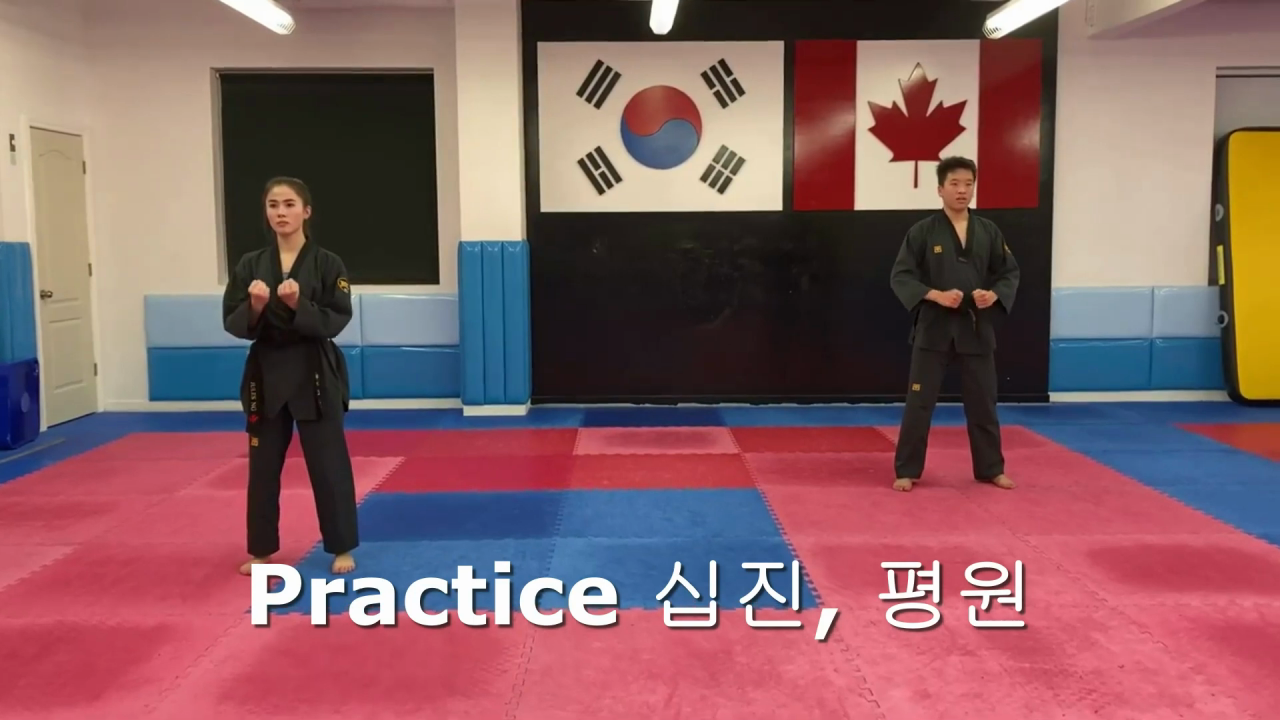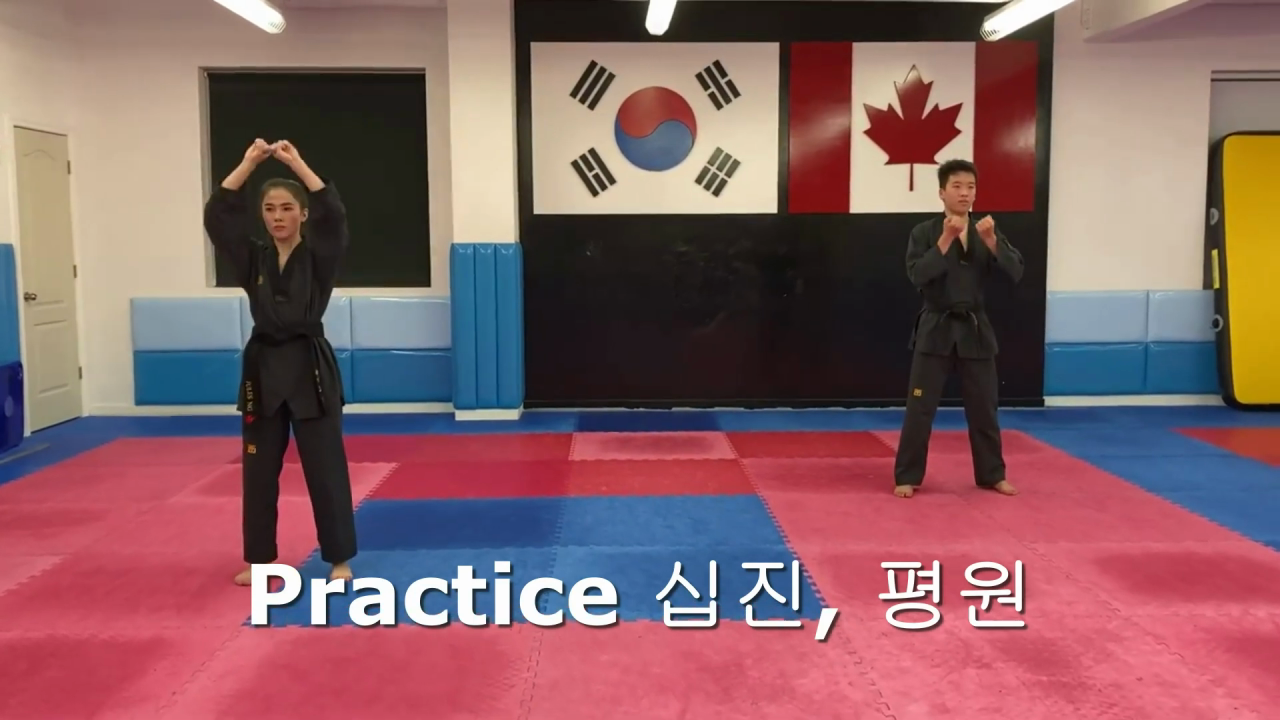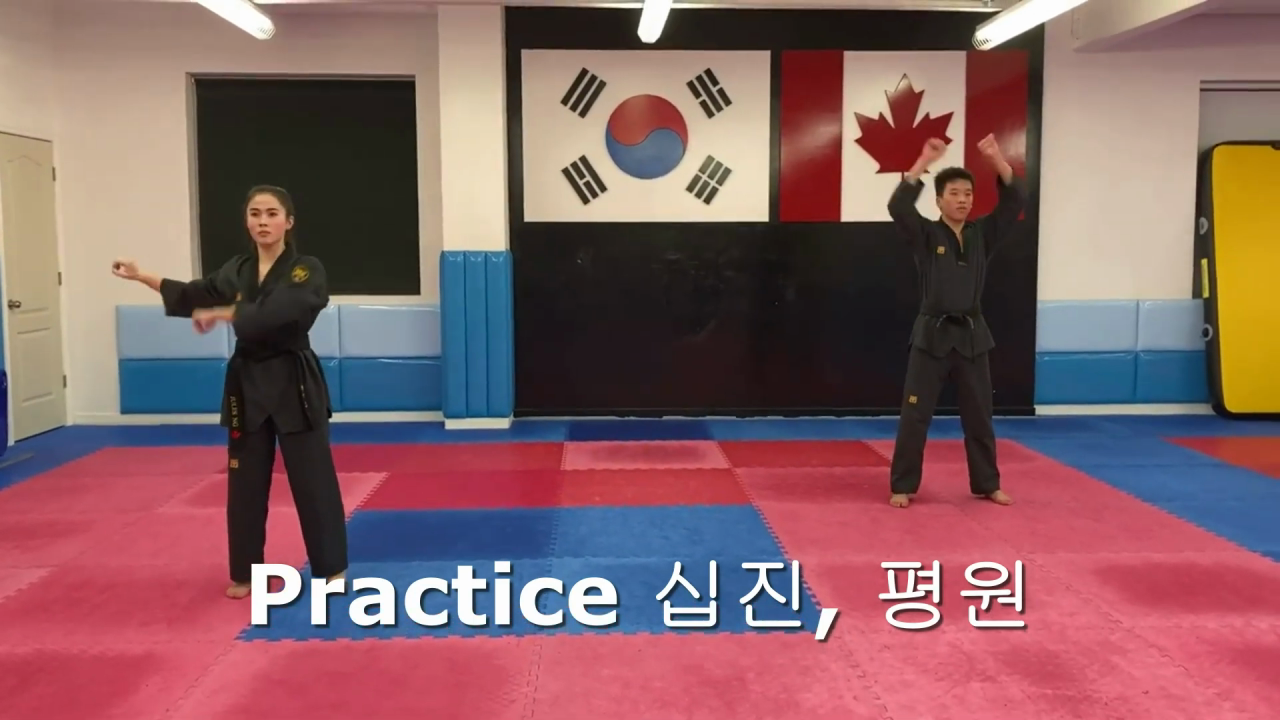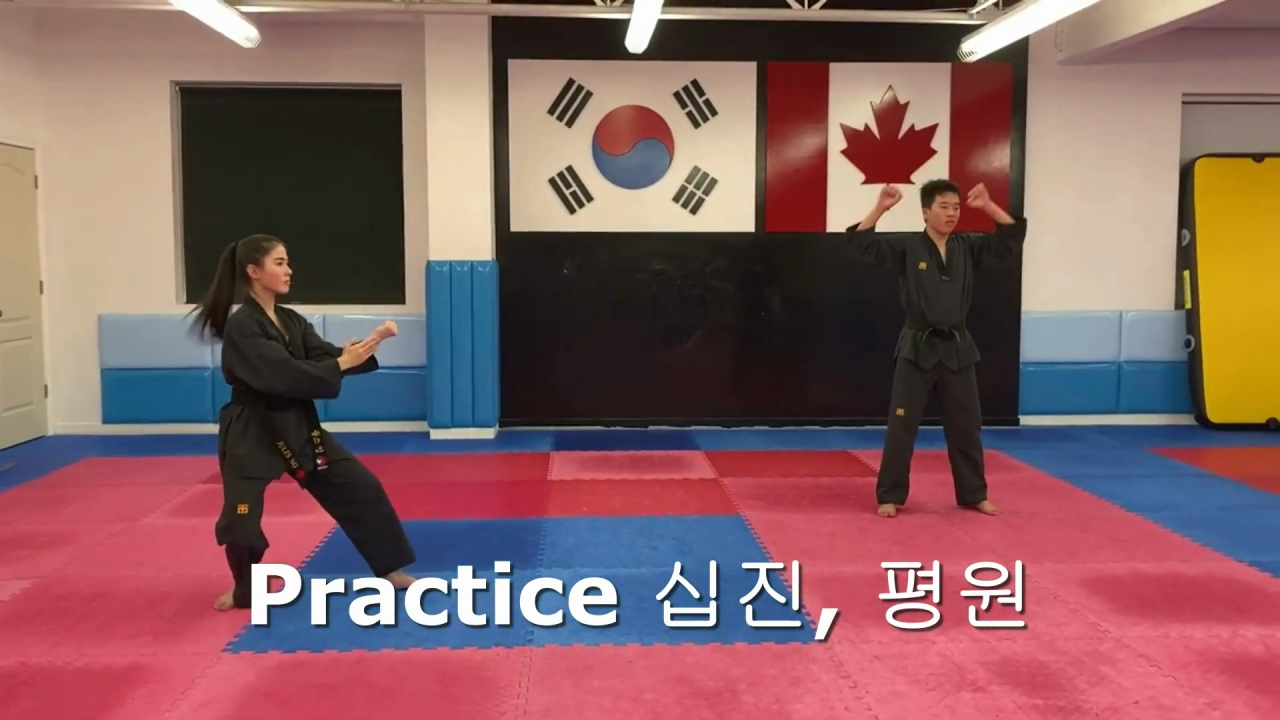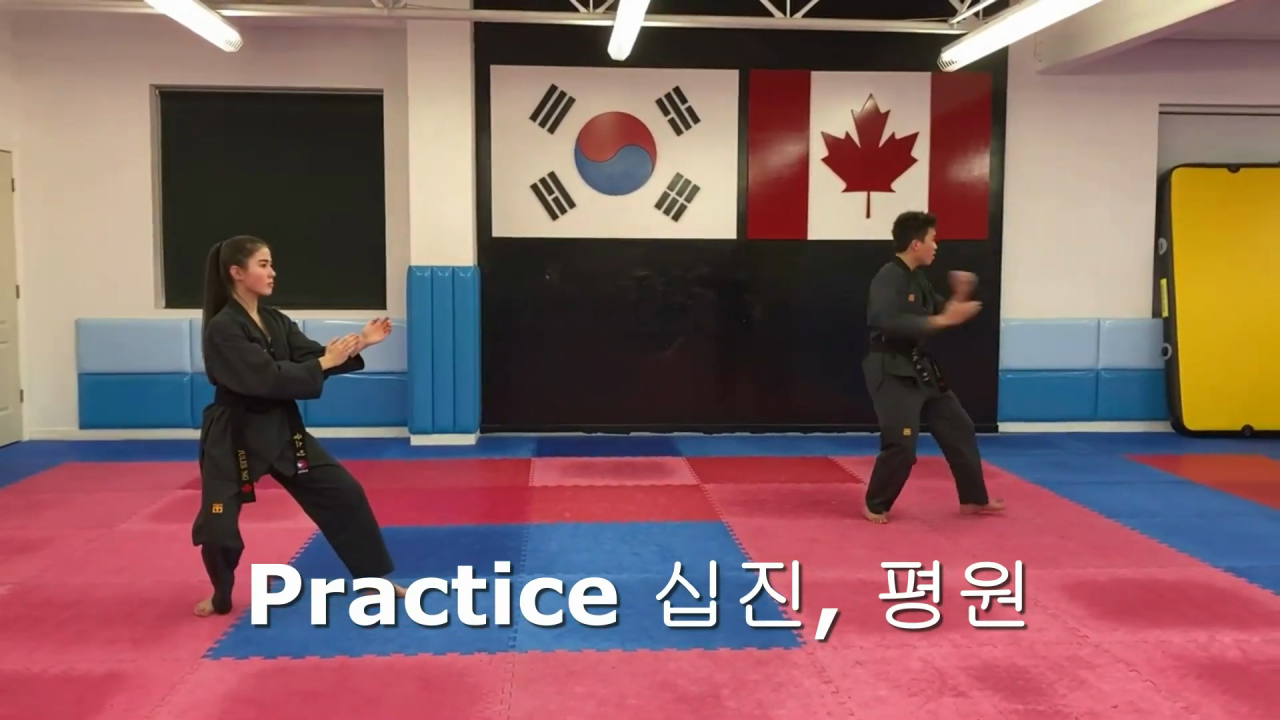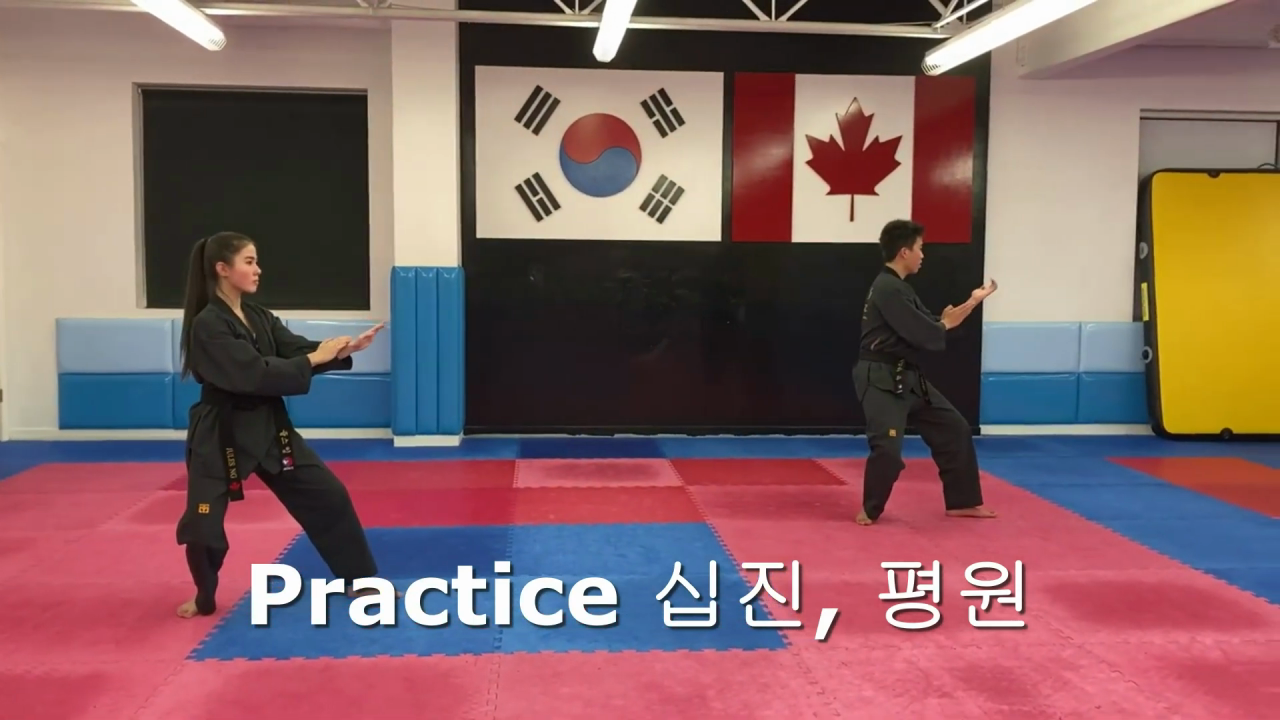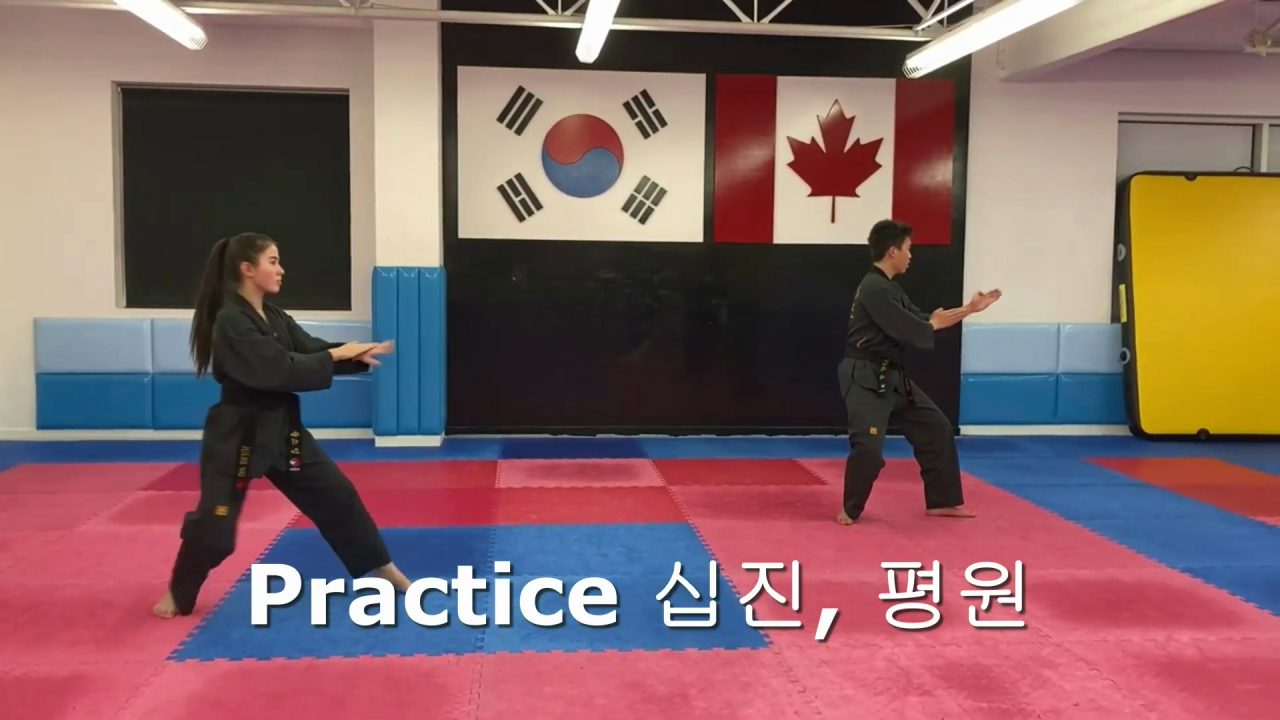
dt=0.7s
person 1, frame 1
left shoulder: (327, 264)
right shoulder: (251, 265)
left elbow: (338, 319)
right elbow: (232, 320)
left wrist: (300, 305)
right wrist: (252, 308)
left hip: (315, 370)
right hip: (266, 371)
left knee: (328, 463)
right knee: (263, 465)
left ankle: (341, 547)
right ankle: (261, 549)
person 1, frame 2
left shoulder: (318, 257)
right shoulder: (252, 258)
left elbow: (332, 215)
right elbow: (220, 214)
left wrist: (298, 165)
right wrist: (248, 164)
left hip: (311, 370)
right hip: (263, 370)
left knee: (325, 469)
right knee: (259, 471)
left ankle: (339, 558)
right ankle: (258, 558)
person 1, frame 3
left shoulder: (305, 270)
right shoulder: (234, 271)
left elbow: (285, 309)
right elbow: (194, 294)
left wrist: (224, 315)
right wrist: (142, 275)
left hip: (295, 381)
right hip: (248, 382)
left knee: (314, 479)
right knee: (246, 483)
left ankle: (332, 569)
right ankle: (246, 573)
person 1, frame 4
left shoulder: (291, 320)
right shoulder: (241, 327)
left elbow: (327, 359)
right elbow: (287, 377)
left wrist: (369, 343)
right wrist: (342, 363)
left hip: (298, 425)
right hip: (251, 434)
left knee: (362, 488)
right knee: (241, 525)
left ankle: (392, 570)
right ankle: (242, 590)
person 1, frame 5
left shoulder: (277, 321)
right shoulder: (223, 329)
left elbow: (312, 359)
right elbow: (267, 378)
left wrist: (357, 344)
right wrist: (325, 362)
left hip: (282, 429)
right hip: (235, 435)
left knee: (344, 493)
right knee: (217, 524)
left ankle: (373, 577)
right ankle: (222, 596)
person 1, frame 6
left shoulder: (259, 317)
right shoulder: (208, 325)
left elbow: (296, 351)
right elbow: (254, 374)
left wrist: (343, 350)
right wrist: (315, 359)
left hip: (269, 426)
right hip: (221, 433)
left knee: (328, 494)
right knee: (204, 524)
left ankle: (358, 580)
right ankle: (205, 596)
person 1, frame 7
left shoulder: (274, 317)
right shoulder: (232, 322)
left elbow: (310, 352)
right elbow: (277, 370)
left wrist: (354, 356)
right wrist: (335, 356)
left hip: (281, 426)
right hip: (238, 431)
left knee: (335, 493)
right knee: (214, 522)
left ankle: (379, 569)
right ankle: (180, 596)
person 2, frame 1
left shoulder: (989, 231)
right shoulder: (922, 231)
left elbow: (1010, 272)
right elbow: (900, 276)
left wrist: (995, 294)
right wrist: (935, 295)
left hip: (977, 325)
right hip: (934, 325)
left knee: (983, 402)
right knee: (920, 401)
left ankle: (991, 468)
right ankle: (907, 471)
person 2, frame 2
left shoulder: (987, 233)
right shoulder: (924, 232)
left elbow: (1016, 270)
right elbow: (917, 274)
left wrist: (991, 242)
right wrist: (946, 241)
left hip: (975, 328)
right hip: (936, 328)
left knee: (984, 407)
right knee: (920, 407)
left ankle: (992, 475)
right ankle: (907, 477)
person 2, frame 3
left shoulder: (983, 234)
right shoulder: (923, 233)
left elbow: (1014, 203)
right elbow: (898, 206)
left wrist: (996, 159)
right wrist: (924, 162)
left hip: (971, 335)
right hip: (932, 335)
left knee: (979, 415)
right knee: (915, 414)
left ankle: (987, 484)
right ankle: (903, 485)
person 2, frame 4
left shoulder: (968, 245)
right shoulder: (906, 246)
left elbow: (1012, 239)
right elbow: (861, 246)
left wrist: (988, 207)
right wrist: (880, 208)
left hip: (957, 347)
right hip: (917, 347)
left knee: (966, 425)
right knee: (902, 425)
left ankle: (973, 494)
right ankle: (889, 496)
person 2, frame 5
left shoulder: (917, 279)
right shoulder: (890, 278)
left elbow: (944, 312)
right elbow: (889, 319)
left wrist: (960, 294)
right wrist: (944, 320)
left hip: (917, 367)
right hip: (890, 370)
left knee: (960, 430)
right knee: (901, 442)
left ankle: (973, 499)
right ankle: (877, 504)
person 2, frame 6
left shoulder: (899, 288)
right shoulder: (888, 290)
left elbow: (929, 326)
right elbow: (925, 334)
left wrist: (974, 301)
right wrist: (946, 323)
left hip: (907, 377)
right hip: (882, 379)
left knee: (954, 430)
right knee: (888, 447)
left ankle: (962, 502)
right ankle: (870, 509)
person 2, frame 7
left shoulder: (888, 288)
right shoulder: (874, 289)
left elbow: (919, 321)
right elbow: (912, 332)
left wrist: (971, 308)
right wrist: (934, 324)
left hip: (891, 376)
right hip: (866, 377)
left knee: (936, 430)
right knee: (868, 445)
left ankle: (942, 501)
right ankle: (851, 509)
